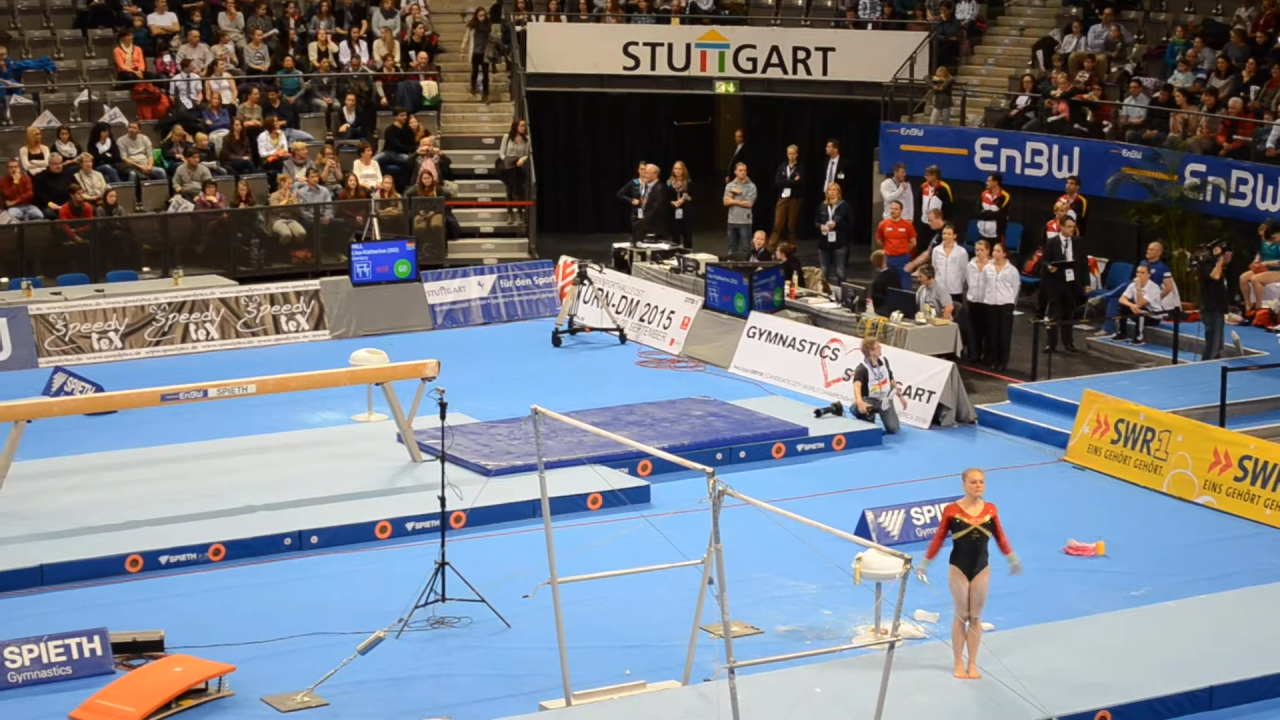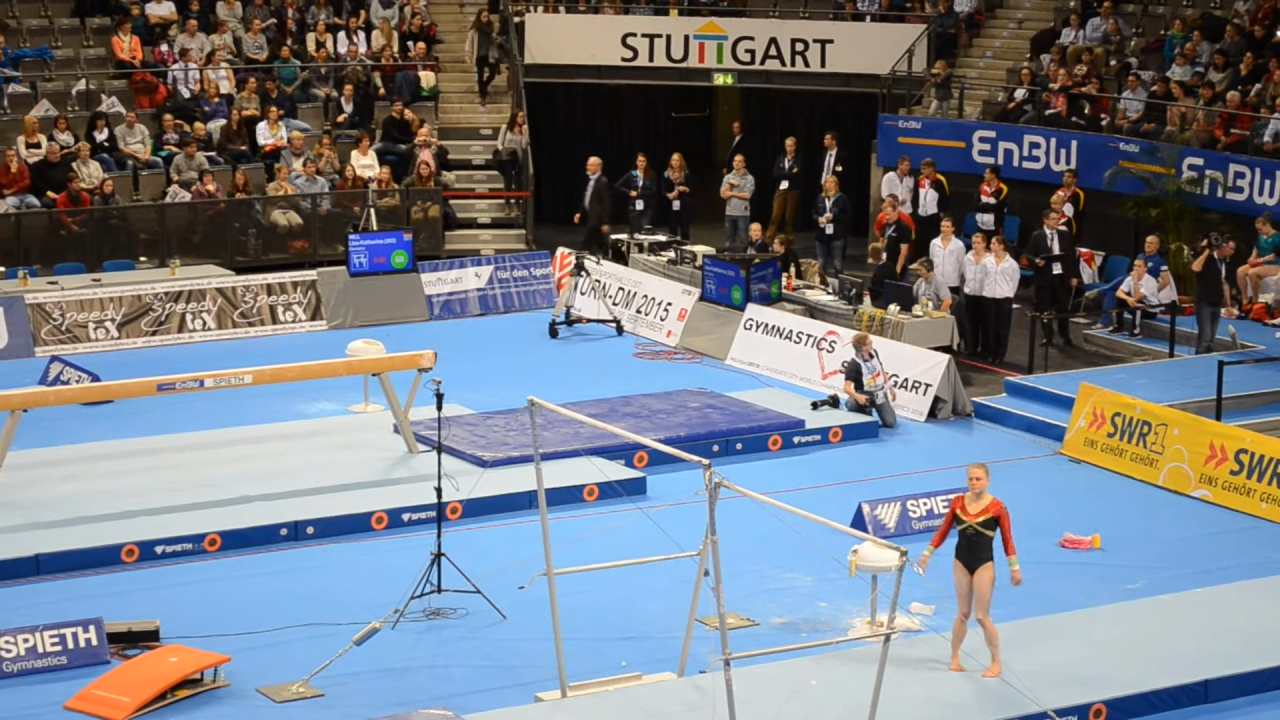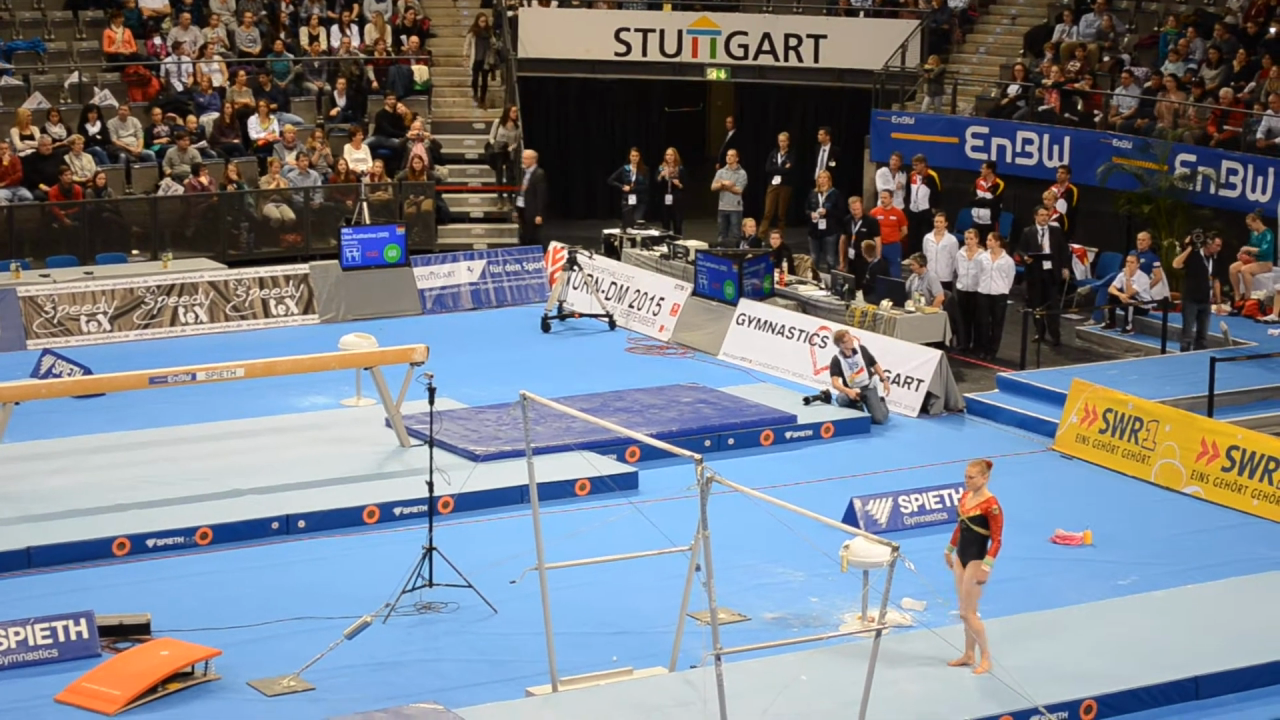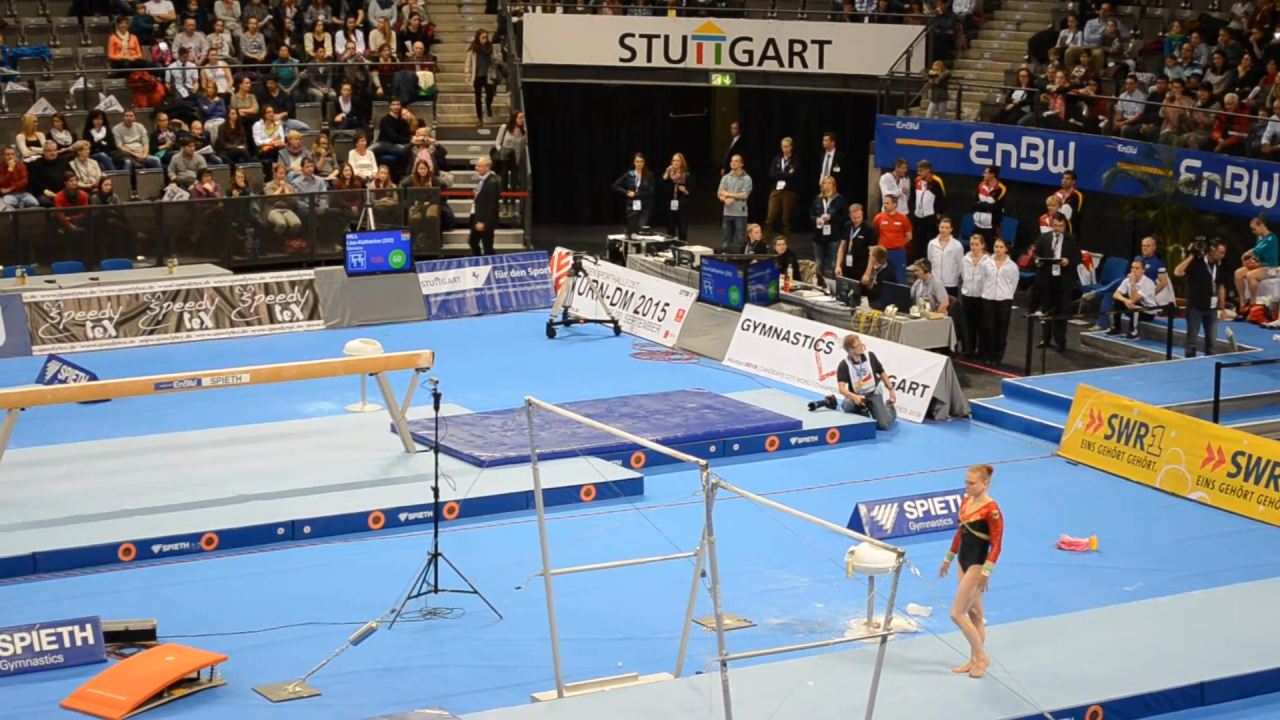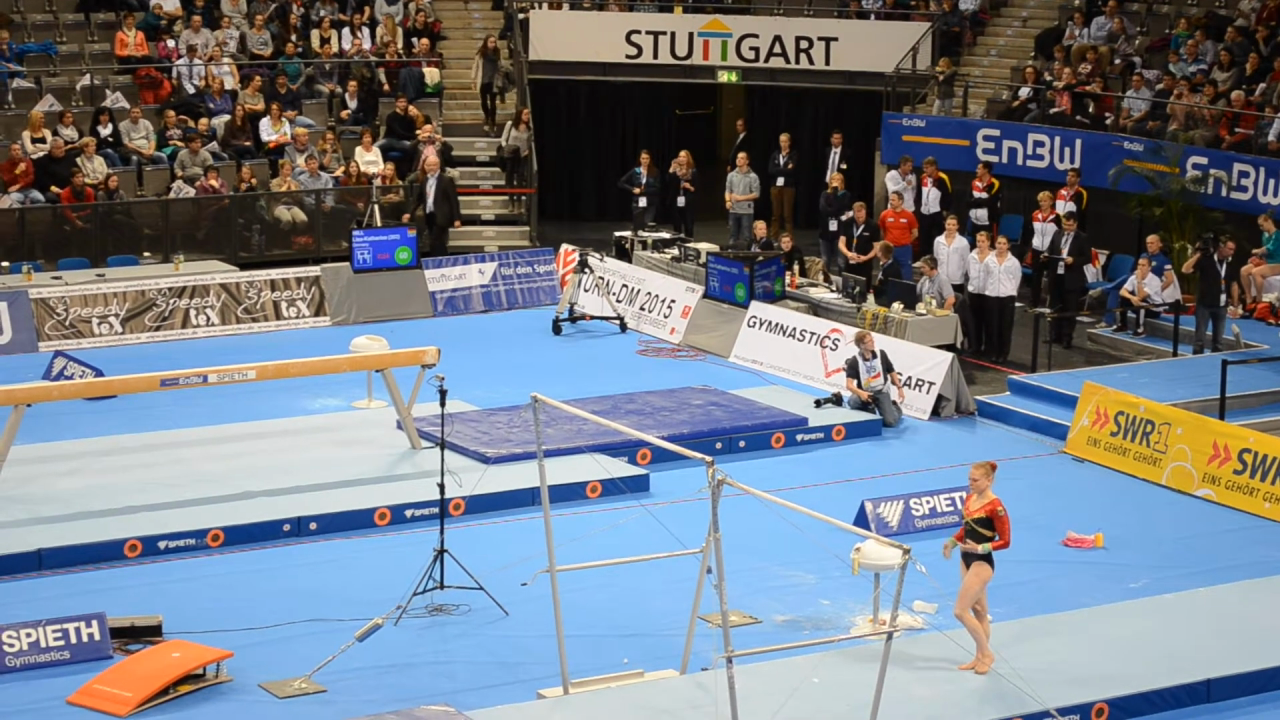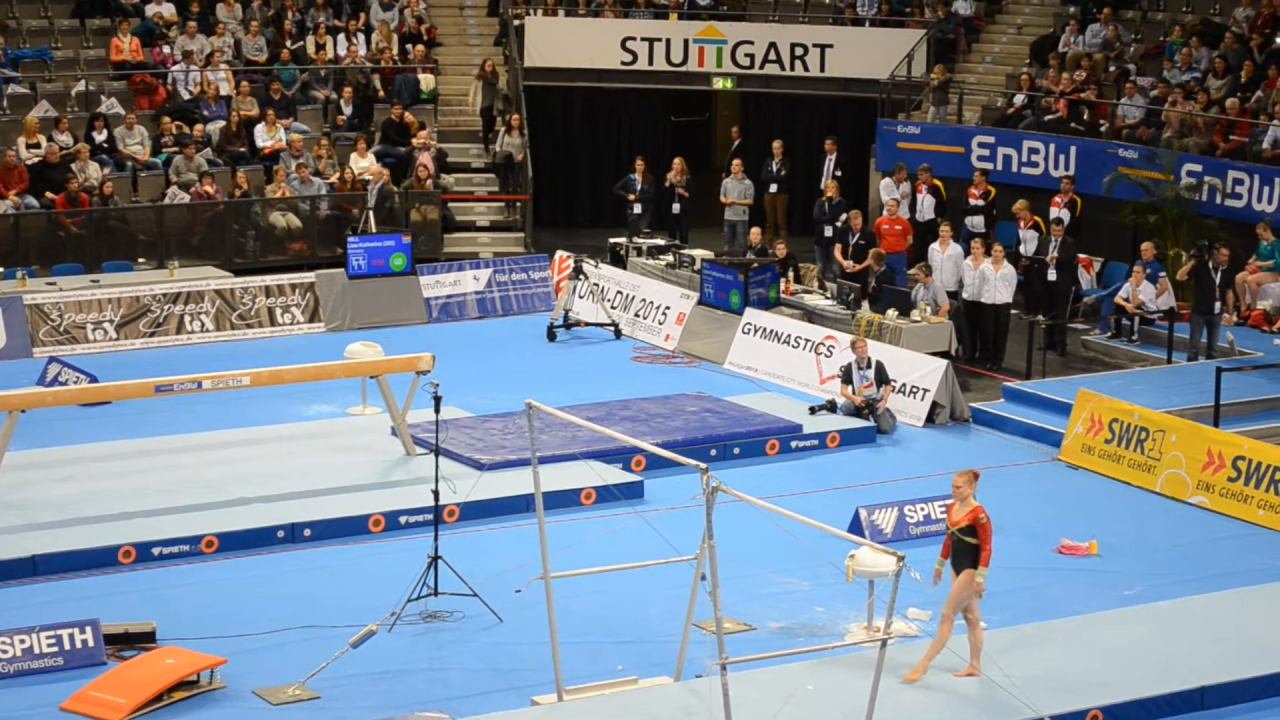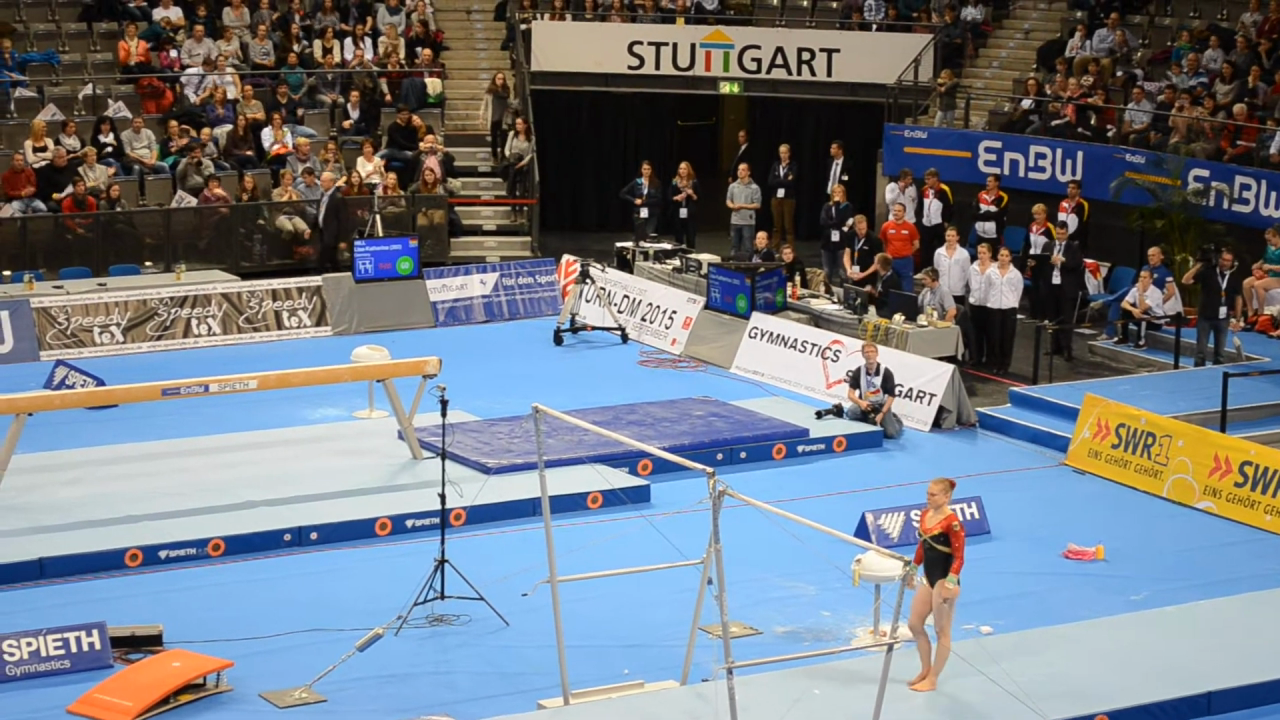
dt=0.7s
person 1, frame 1
left shoulder: (990, 510)
right shoulder: (951, 510)
left elbow: (1000, 538)
right elbow: (938, 540)
left wrist: (1013, 560)
right wrist: (924, 564)
left hip: (981, 568)
right hip: (958, 568)
left knee: (975, 617)
right knee: (961, 616)
left ankle: (972, 663)
right ankle: (959, 663)
person 1, frame 2
left shoulder: (998, 507)
right shoulder: (957, 502)
left elbow: (1007, 540)
right elbow: (944, 530)
left wrist: (1015, 567)
right wrist: (928, 553)
left hip: (984, 565)
right hip: (961, 562)
left knee: (982, 616)
right knee: (963, 612)
left ankle: (996, 662)
right ankle: (954, 656)
person 1, frame 3
left shoulder: (991, 505)
right shoulder: (965, 496)
left elbow: (996, 541)
left wrist: (985, 567)
right wrist: (949, 550)
left hip: (976, 561)
right hip: (961, 557)
left knee: (968, 612)
right knee: (965, 611)
left ankle: (985, 658)
right ankle: (969, 654)
person 1, frame 4
left shoulder: (991, 510)
right shoulder: (966, 501)
left elbow: (996, 546)
left wrist: (986, 573)
right wrist: (948, 559)
left hip: (977, 565)
right hip: (963, 562)
left knee: (957, 614)
right knee: (974, 614)
left ankle: (981, 657)
right ankle: (974, 660)
person 1, frame 5
left shoulder: (995, 506)
right shoulder: (969, 498)
left elbow: (1005, 541)
left wrist: (979, 548)
right wrist: (952, 542)
left hip: (982, 563)
right hip: (966, 560)
left knee: (960, 611)
right knee: (979, 610)
left ankle: (986, 653)
right ankle: (979, 657)
person 1, frame 6
left shoulder: (978, 514)
right shoulder: (952, 508)
left elbow: (986, 548)
left wrist: (980, 578)
right wrist: (940, 565)
left hip: (970, 570)
right hip: (957, 568)
left knee: (946, 617)
right knee: (971, 618)
left ankle: (923, 665)
right ankle: (974, 666)
person 1, frame 7
left shoulder: (952, 522)
right shoulder: (925, 515)
left elbow: (959, 557)
left wrist: (949, 585)
right wrist: (912, 571)
left hip: (944, 580)
right hip: (928, 578)
left knee: (942, 632)
right knee: (914, 624)
left ankle: (932, 680)
right ankle: (925, 670)
